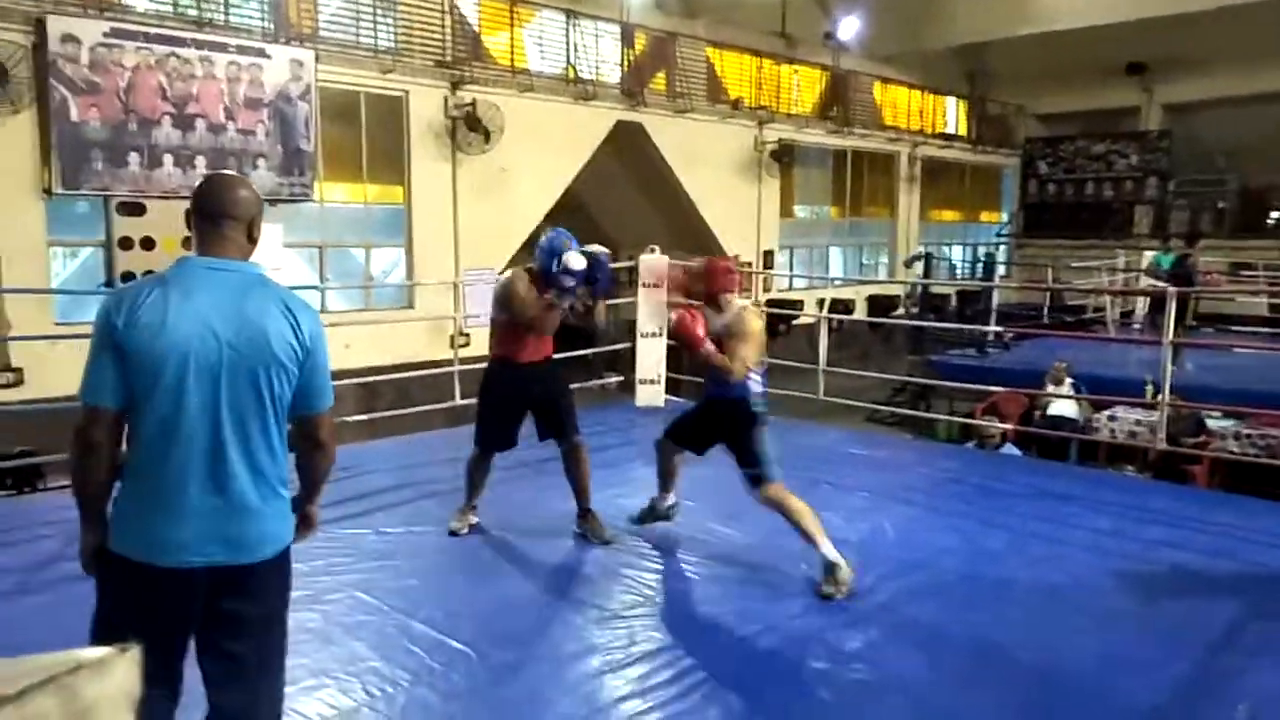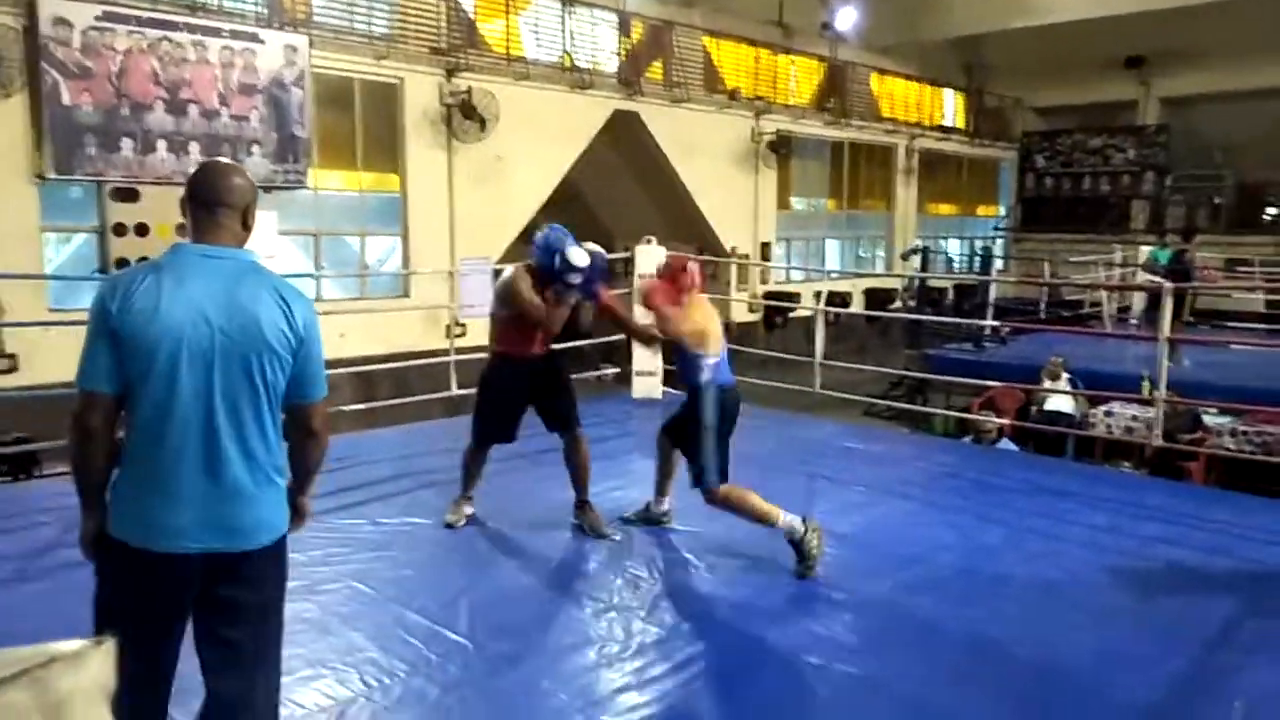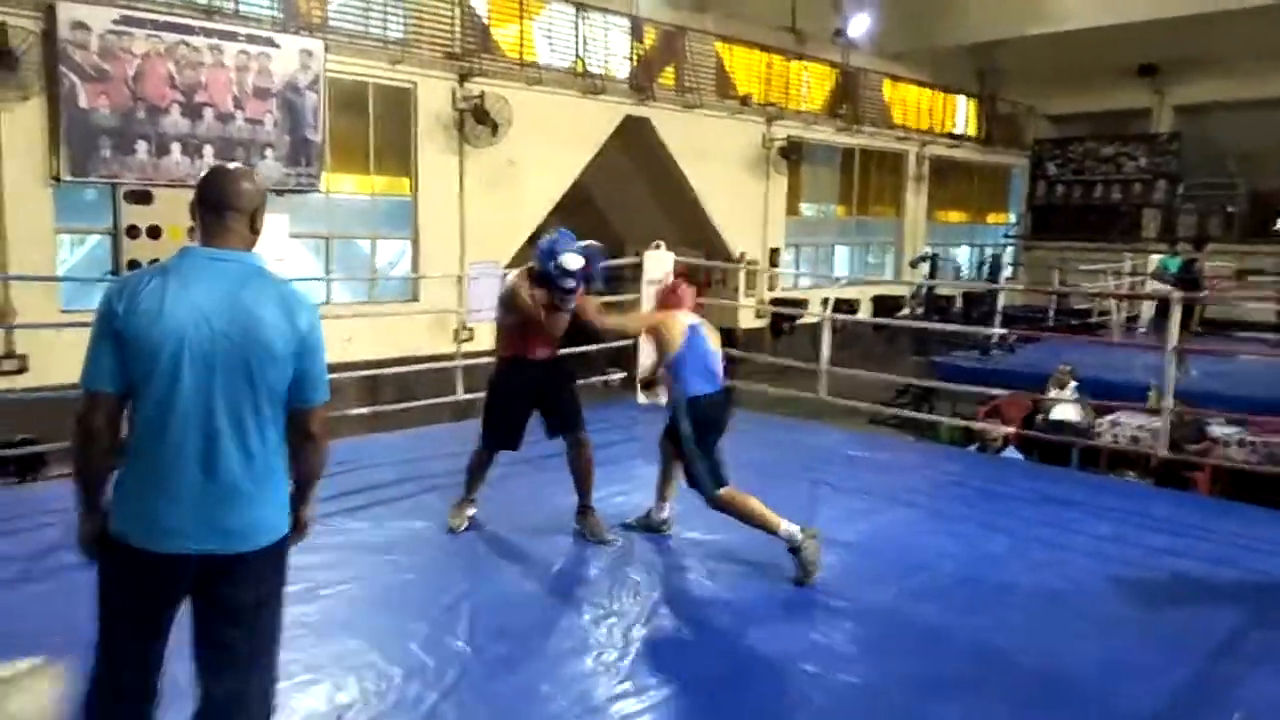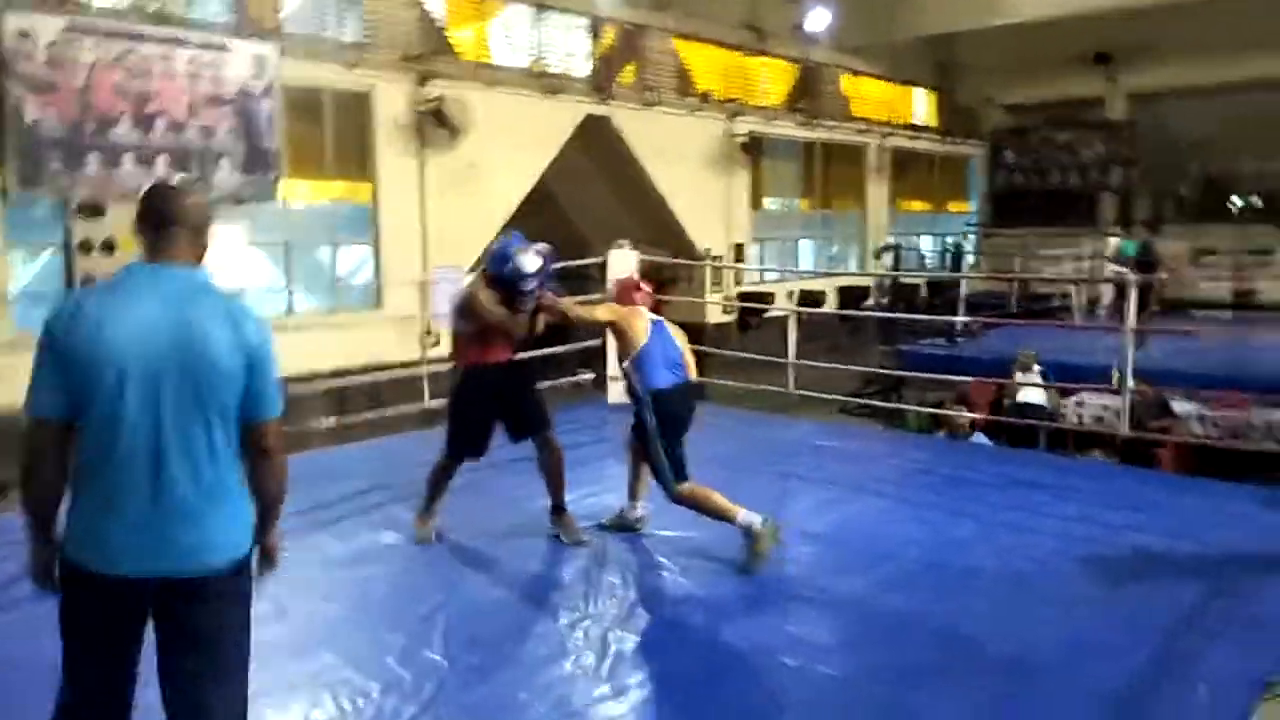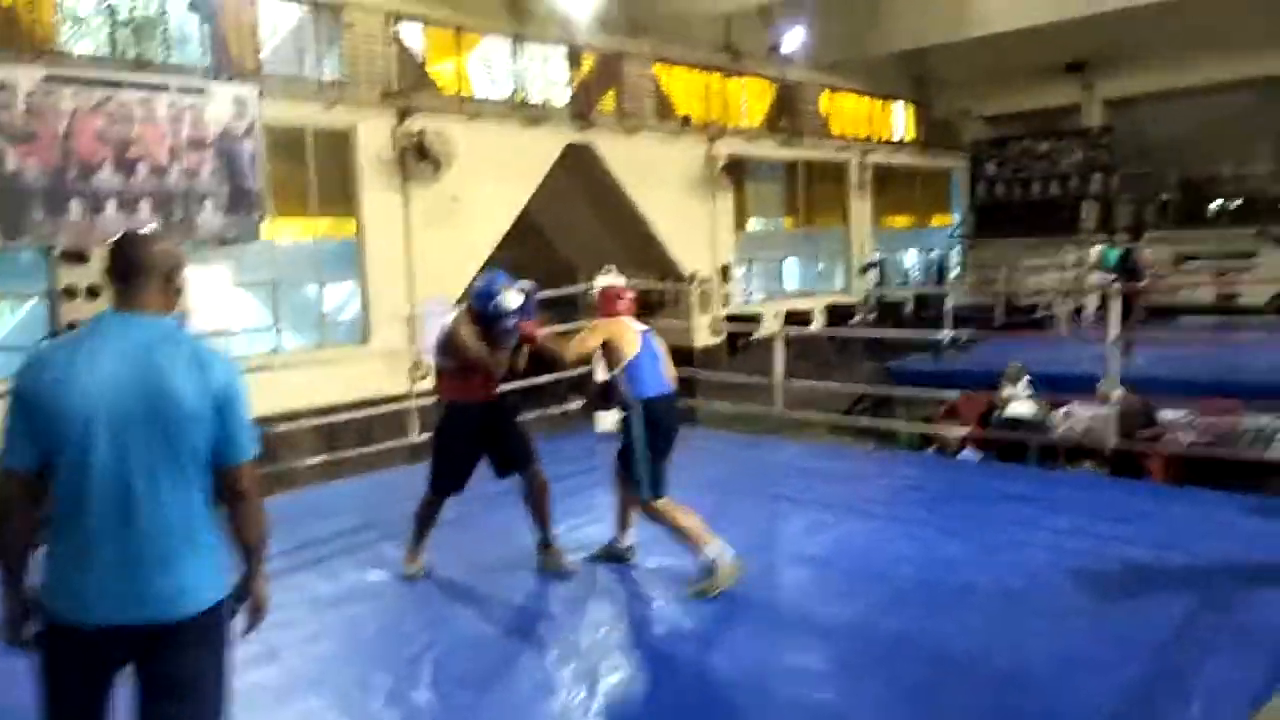
dt=0.1s
person 1, frame 1
left shoulder: (129, 307)
right shoulder: (295, 316)
left elbow: (96, 435)
right elbow: (318, 436)
left wrist: (92, 521)
right wrist: (307, 497)
left hip: (149, 543)
right hip: (255, 541)
person 1, frame 2
left shoulder: (124, 293)
right shoulder: (289, 304)
left elbow: (94, 421)
right elbow: (310, 424)
left wrist: (92, 506)
right wrist: (299, 488)
left hip: (146, 528)
right hip: (252, 528)
person 1, frame 3
left shoulder: (130, 295)
right shoulder: (292, 309)
left elbow: (97, 421)
right elbow: (310, 429)
left wrist: (91, 506)
right wrist: (301, 498)
left hip: (146, 527)
right hip: (250, 530)
person 1, frame 4
left shoulder: (75, 317)
right shoulder: (240, 325)
left elbow: (45, 446)
right elbow: (266, 447)
left wrist: (42, 536)
right wrist: (267, 524)
left hip: (100, 552)
right hip: (209, 551)
person 1, frame 5
left shoulder: (45, 369)
right shoulder: (210, 369)
right elbow: (241, 490)
right wrist: (254, 572)
left hip: (79, 601)
right hip: (184, 596)
person 2, frame 1
left shoulder: (747, 320)
right shoulder: (716, 315)
left elbow: (736, 371)
left wrist: (702, 344)
left hip: (743, 409)
right hip: (716, 404)
left knee: (769, 492)
right knee: (668, 444)
left ankle: (833, 561)
right ankle: (664, 504)
person 2, frame 2
left shoulder: (694, 309)
right shoulder: (688, 307)
left elbow: (674, 330)
right elbow: (662, 335)
left wrist: (658, 304)
left hip: (712, 402)
right hip: (704, 397)
left knee: (715, 491)
right knee: (666, 439)
left ankle: (799, 530)
right ankle: (659, 508)
person 2, frame 3
left shoulder: (661, 320)
right shoulder: (707, 330)
left elbow: (605, 323)
left wrist: (580, 303)
right wrist: (656, 376)
left hip: (694, 410)
right hip: (717, 402)
left knee: (716, 494)
right knee: (670, 443)
left ankle: (797, 538)
right ankle: (659, 514)
person 2, frame 4
left shoulder: (621, 314)
right shoulder: (671, 328)
left elbow: (576, 312)
right elbow: (691, 374)
left wrist: (545, 299)
left hip: (659, 403)
right hip: (682, 396)
left knee: (678, 488)
right knee: (638, 442)
left ankle: (754, 526)
right ankle: (632, 513)
person 2, frame 5
left shoulder: (608, 328)
right shoulder: (647, 333)
left elbow: (569, 354)
right elbow: (668, 380)
left hip: (645, 415)
right hip: (662, 409)
left knee: (652, 502)
right knee: (625, 471)
left ankle: (719, 559)
right ankle: (623, 542)
person 3, frame 1
left shoulder: (556, 281)
right shoulder: (515, 284)
left elbow: (593, 319)
right elbow: (542, 327)
left wrist: (597, 288)
right wrist: (564, 291)
left hip: (543, 369)
right hip: (506, 372)
left knee: (572, 441)
right knee: (486, 448)
left ankle: (585, 514)
right ankle: (469, 507)
person 3, frame 2
left shoulder: (559, 276)
right shoulder: (516, 283)
right elbow: (551, 326)
left wrist: (589, 290)
right wrist: (570, 288)
left hip: (543, 362)
right hip: (509, 366)
left knee: (573, 435)
right knee: (483, 441)
left ankle: (583, 506)
right ankle: (464, 499)
person 3, frame 3
left shoulder: (556, 281)
right shoulder: (518, 288)
right elbow: (553, 331)
left wrist: (582, 284)
right wrist: (568, 291)
left hip: (548, 366)
right hip: (514, 371)
left knee: (578, 438)
right knee: (491, 446)
left ankle: (585, 512)
right ankle: (466, 502)
person 3, frame 4
left shoulder: (513, 284)
right shoulder: (477, 295)
left elbow: (535, 330)
right elbow: (516, 333)
left wrist: (535, 291)
right wrist: (526, 293)
left hip: (509, 370)
right hip: (477, 378)
left knee: (547, 439)
right knee: (455, 455)
left ankle: (559, 512)
right ankle: (428, 512)
person 3, frame 5
left shoulder: (493, 322)
right shoulder: (459, 332)
left elbow: (515, 367)
right elbow: (495, 370)
left wrist: (522, 330)
right wrist: (508, 331)
left hip: (492, 406)
right hip: (460, 415)
left knee: (533, 473)
right knee: (440, 491)
left ankle: (547, 546)
right ankle: (416, 548)
